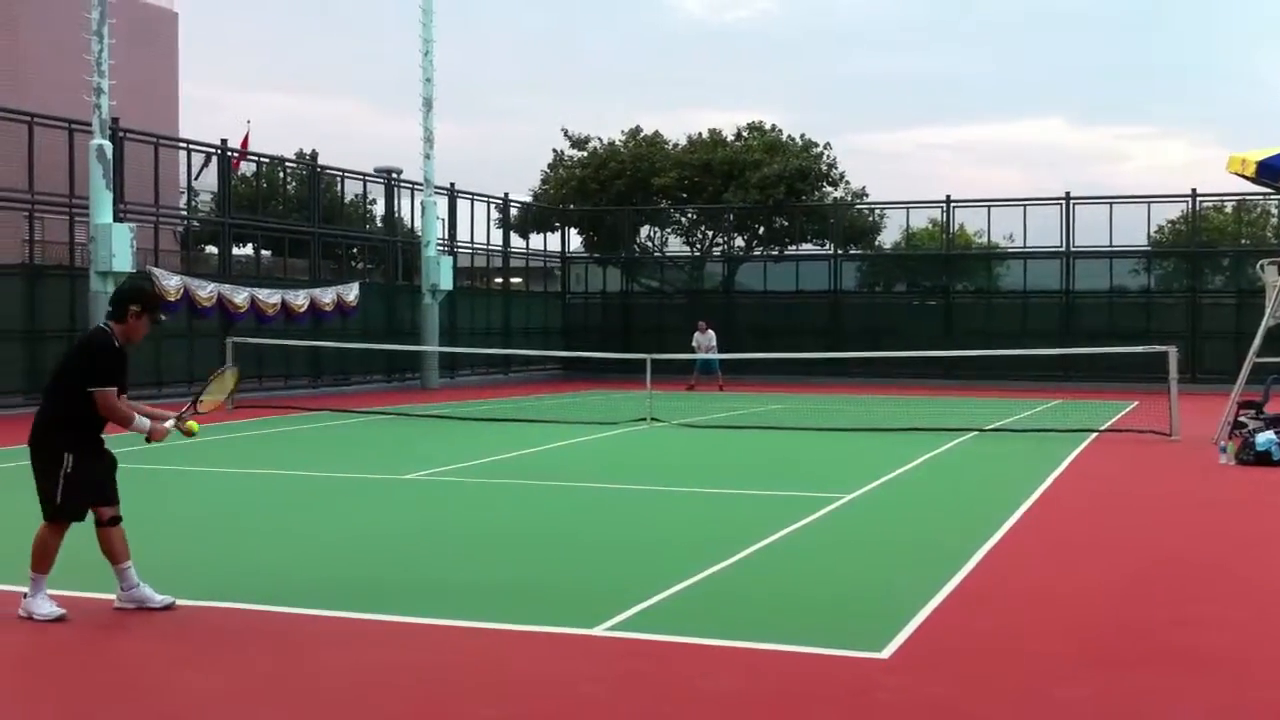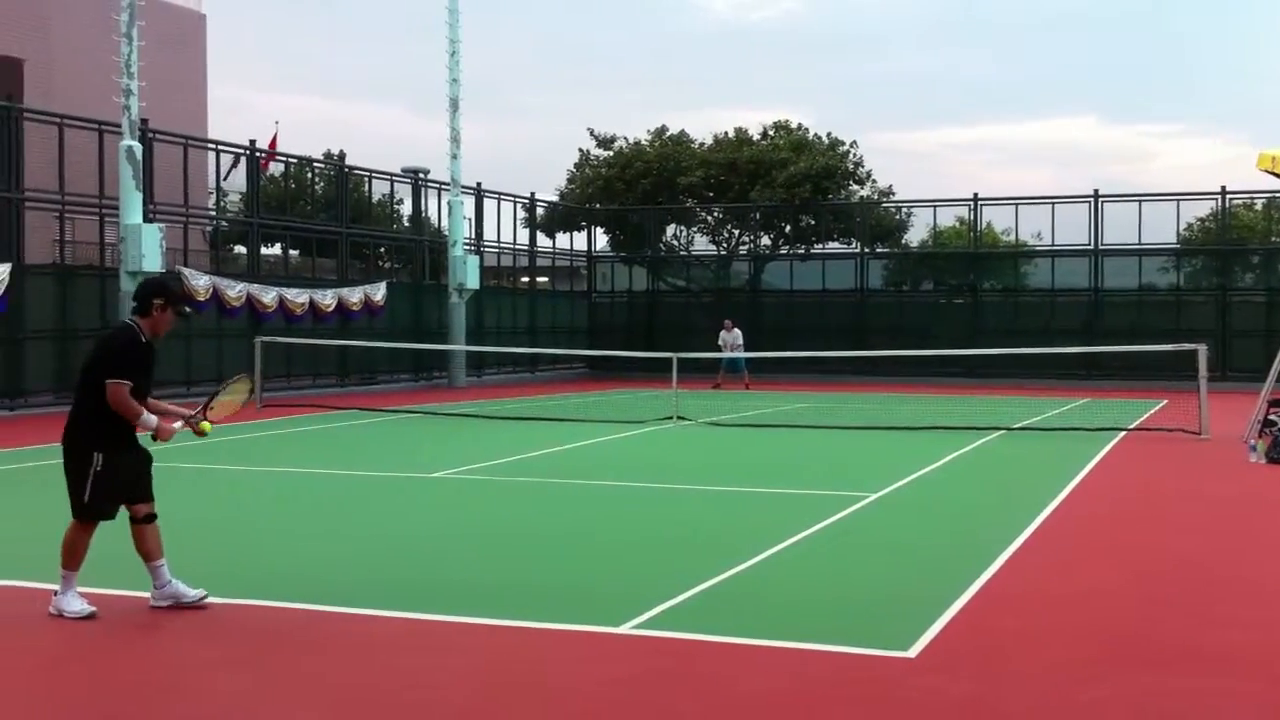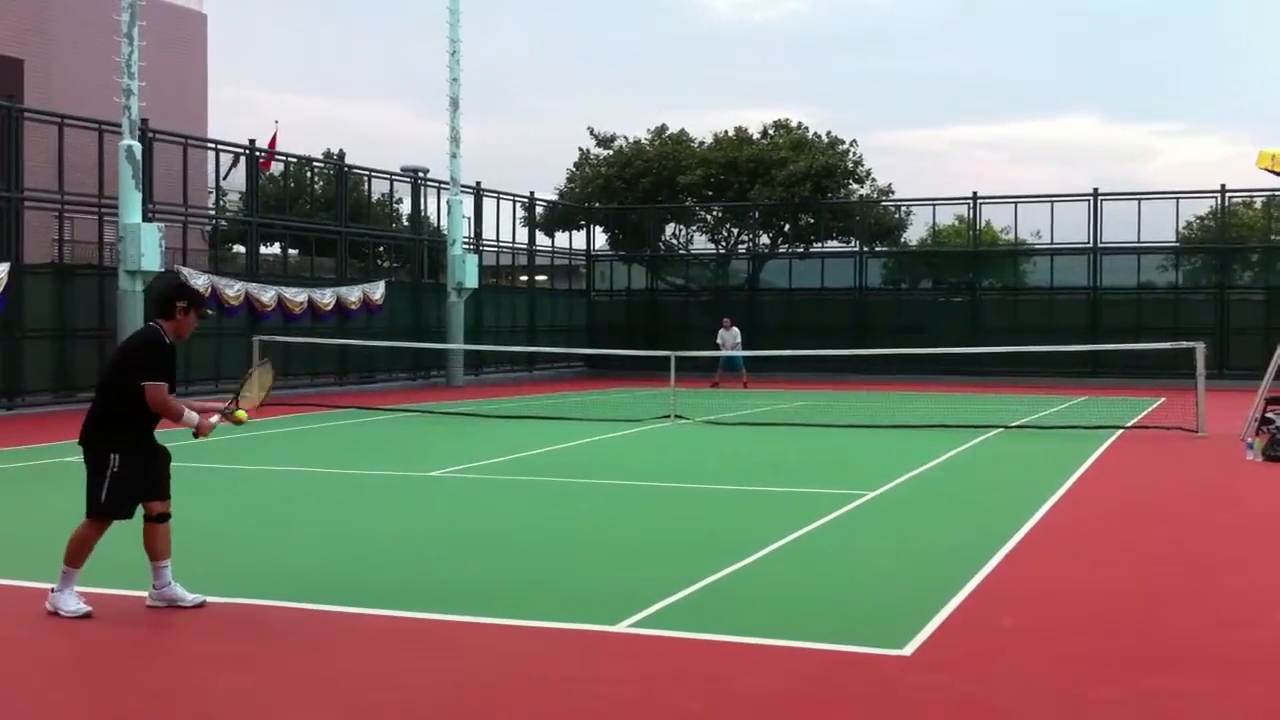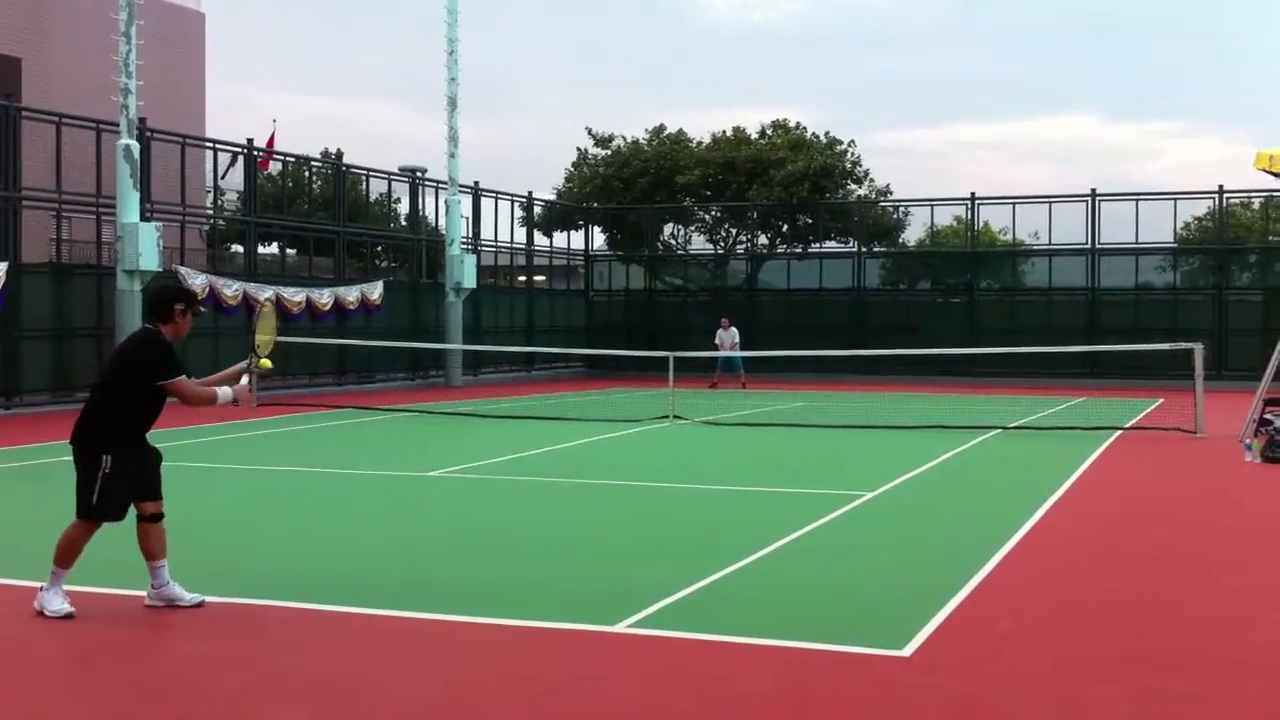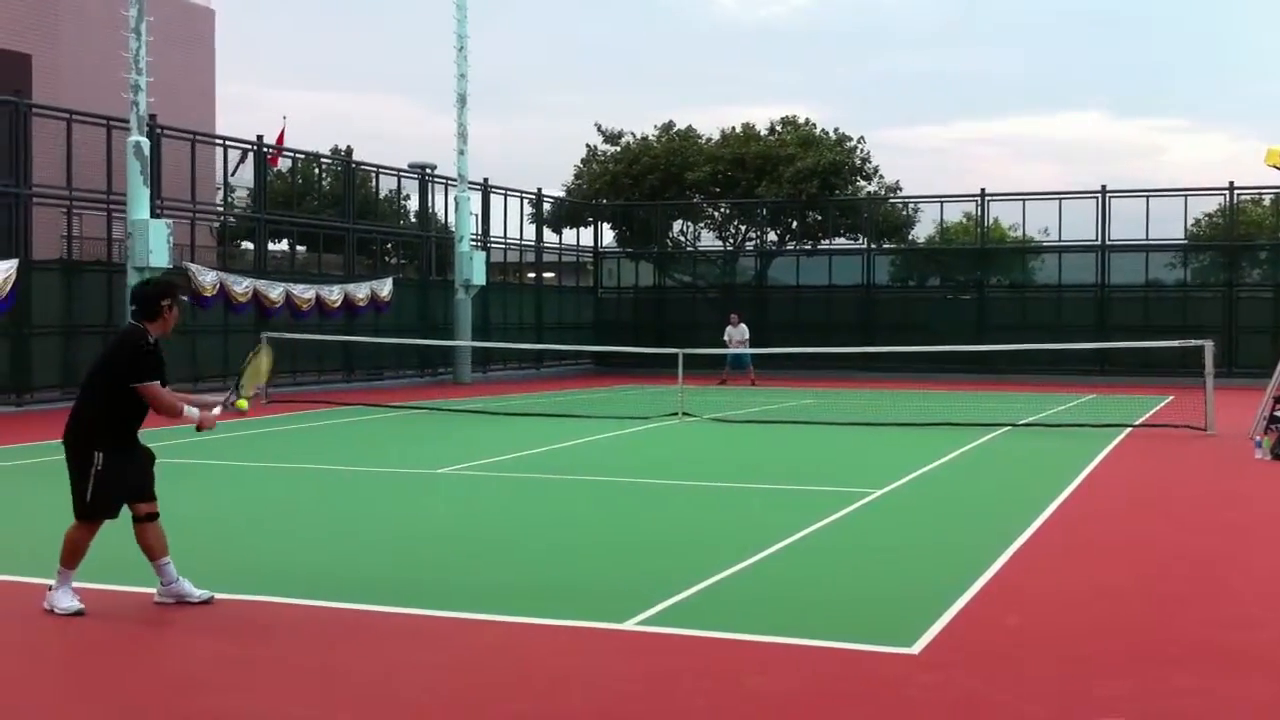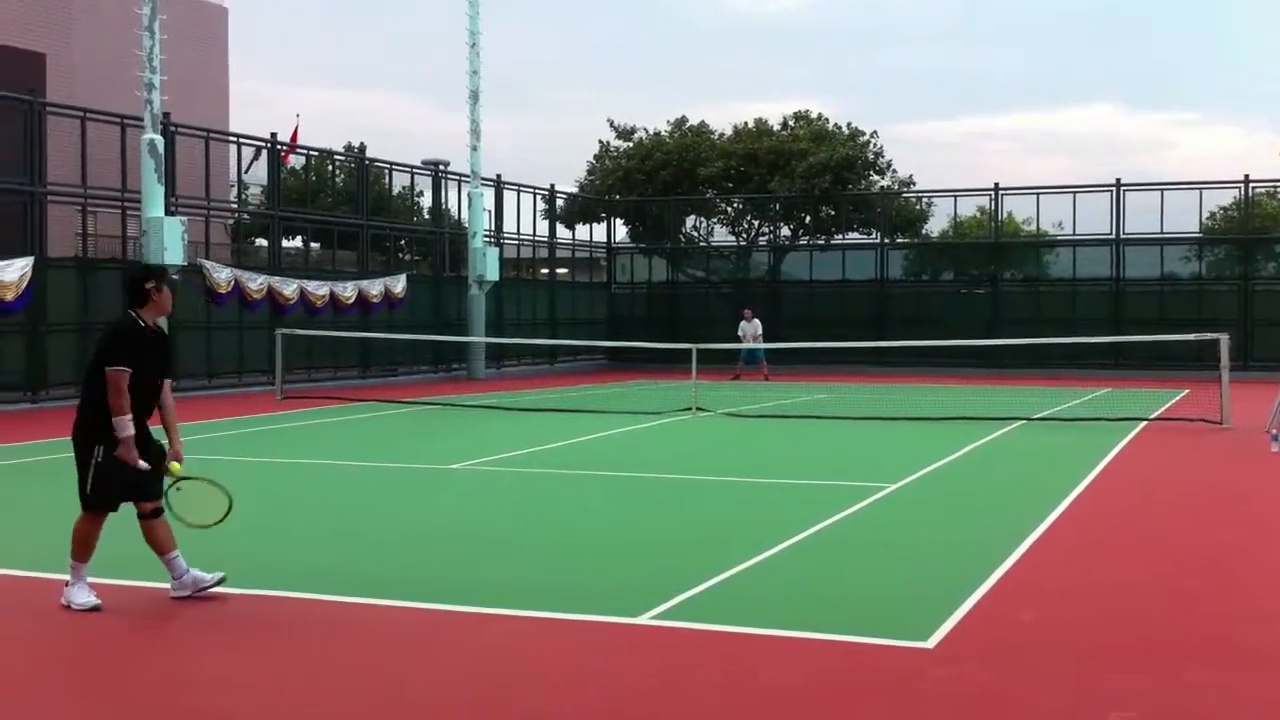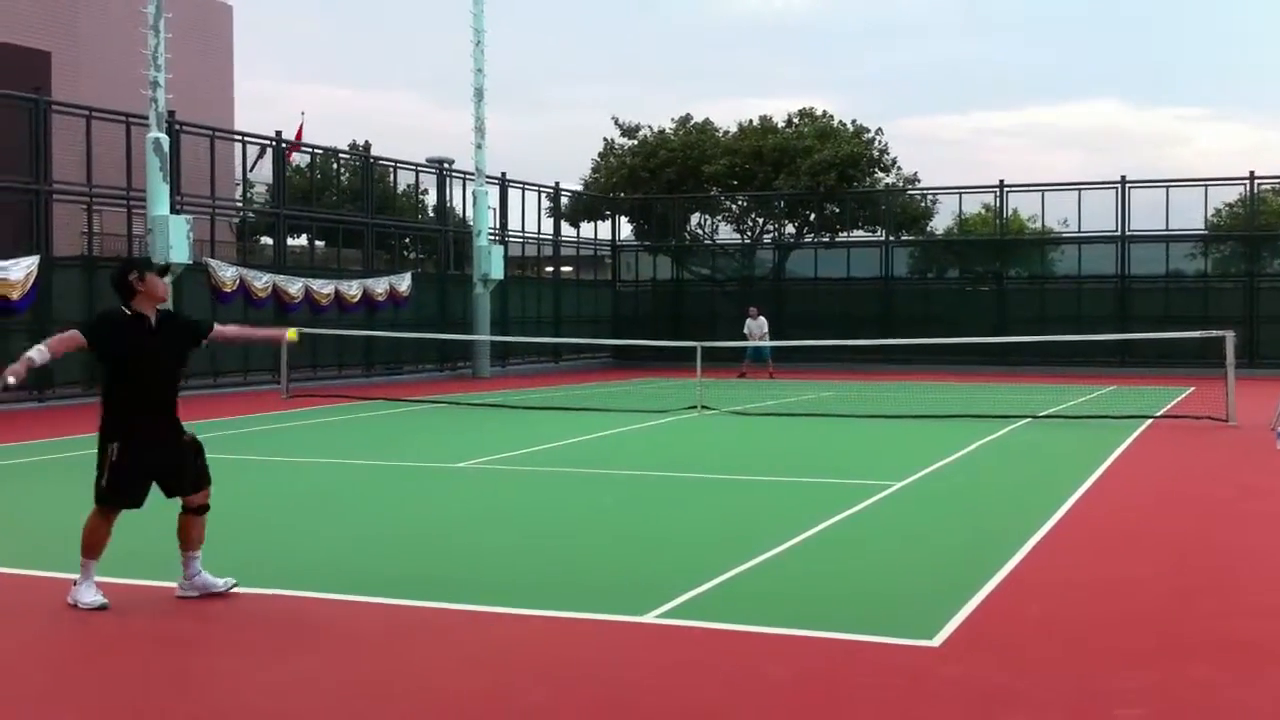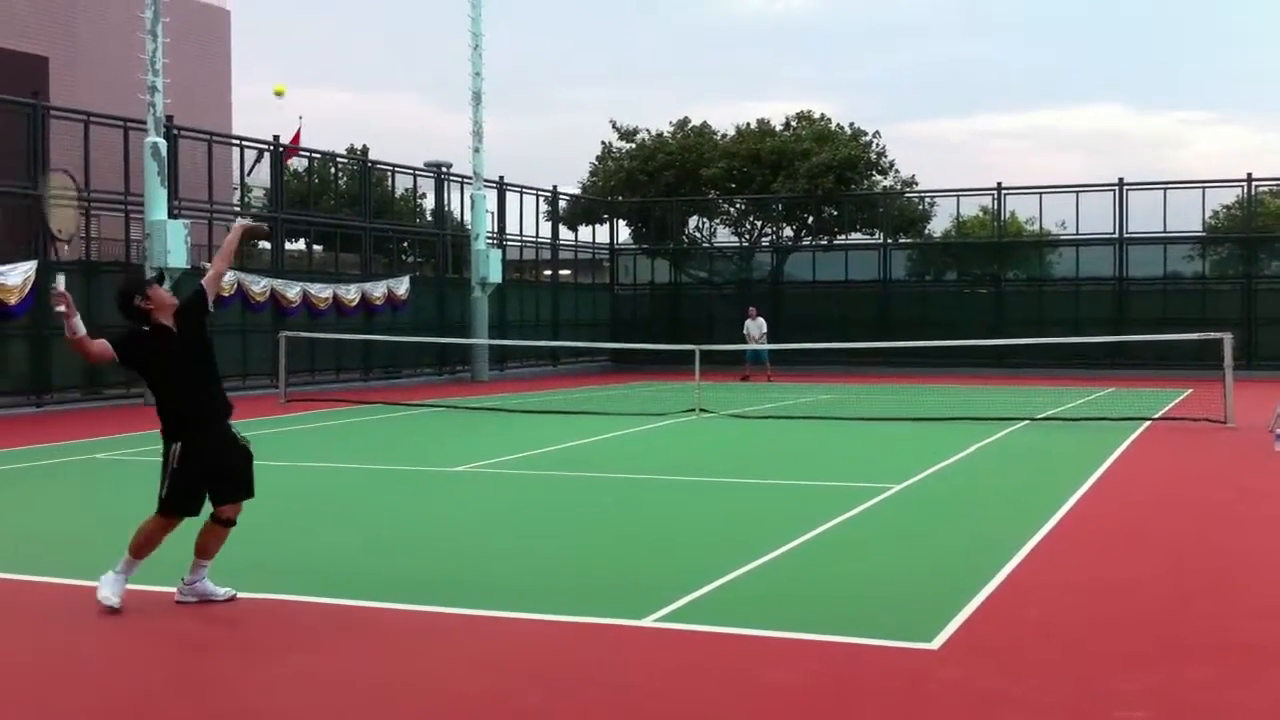
dt=0.3s
person 1, frame 1
left shoulder: (112, 348)
right shoulder: (100, 346)
left elbow: (118, 403)
right elbow: (108, 407)
left wrist: (165, 415)
right wrist: (148, 427)
left hip: (85, 444)
right hip: (58, 443)
left knee: (108, 514)
right knee: (58, 519)
left ankle: (130, 589)
right ankle: (33, 597)
person 1, frame 2
left shoulder: (141, 344)
right shoulder: (124, 341)
right elbow: (118, 399)
left wrist: (181, 413)
right wrist: (155, 425)
left hip: (121, 442)
right hip: (92, 443)
left knee: (144, 511)
right knee: (87, 518)
left ankle: (164, 587)
right ankle: (64, 594)
person 1, frame 3
left shoulder: (159, 343)
right shoulder: (151, 344)
left elbow: (164, 399)
right elbow: (158, 402)
left wrist: (209, 409)
right wrist: (196, 420)
left hip: (137, 440)
right hip: (109, 441)
left knee: (159, 508)
right knee: (100, 517)
left ankle: (163, 587)
right ankle: (62, 591)
person 1, frame 4
left shoulder: (154, 344)
right shoulder: (151, 346)
left elbow: (187, 386)
right elbow: (188, 395)
left wrist: (234, 372)
right wrist: (232, 394)
left hip: (130, 441)
right hip: (102, 443)
left knee: (152, 509)
right knee: (90, 518)
left ankle: (161, 587)
right ankle: (51, 590)
person 1, frame 5
left shoulder: (146, 345)
right shoulder: (134, 345)
left elbow: (162, 395)
right elbow: (157, 402)
left wrist: (211, 401)
right wrist: (198, 417)
left hip: (122, 441)
right hip: (93, 442)
left knee: (147, 510)
right knee: (91, 517)
left ankle: (171, 584)
right ankle: (59, 589)
person 1, frame 6
left shoulder: (159, 338)
right shoulder: (123, 332)
left elbow: (163, 392)
right elbow: (117, 390)
left wrist: (174, 441)
right wrist: (125, 440)
left hip: (137, 435)
right hip: (102, 435)
left knee: (151, 506)
right knee: (96, 509)
left ankle: (182, 577)
right ankle: (76, 584)
person 1, frame 7
left shoulder: (175, 323)
right shoulder: (114, 324)
left elbow: (223, 332)
right elbow: (66, 340)
left wrist: (270, 334)
left hip: (167, 429)
right hip: (124, 434)
left knee: (198, 497)
right knee: (108, 507)
left ankle: (193, 578)
right ankle: (83, 583)
person 1, frame 8
left shoulder: (190, 314)
right shoulder: (139, 341)
left elbow: (217, 270)
right elbow: (90, 349)
left wrist: (238, 230)
right wrist: (70, 313)
left hip: (220, 433)
right hip: (185, 439)
left knee: (229, 509)
right knee: (170, 515)
left ankle: (195, 582)
right ankle: (118, 575)
